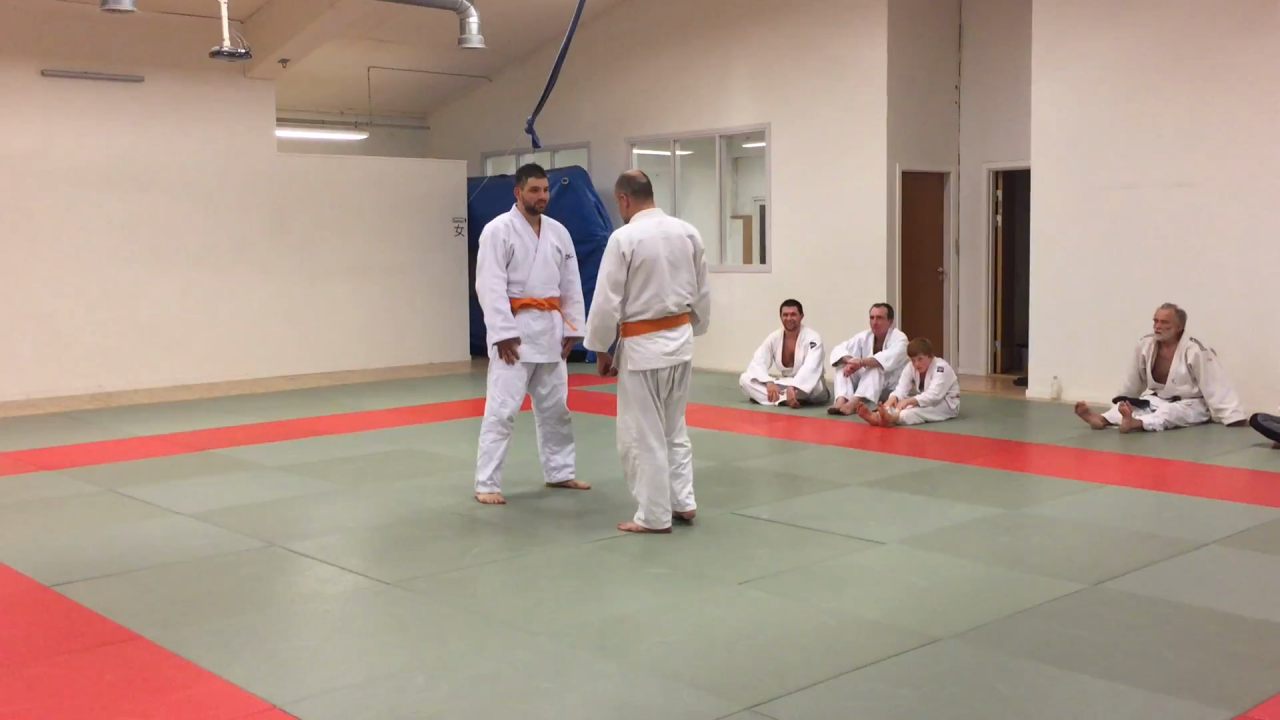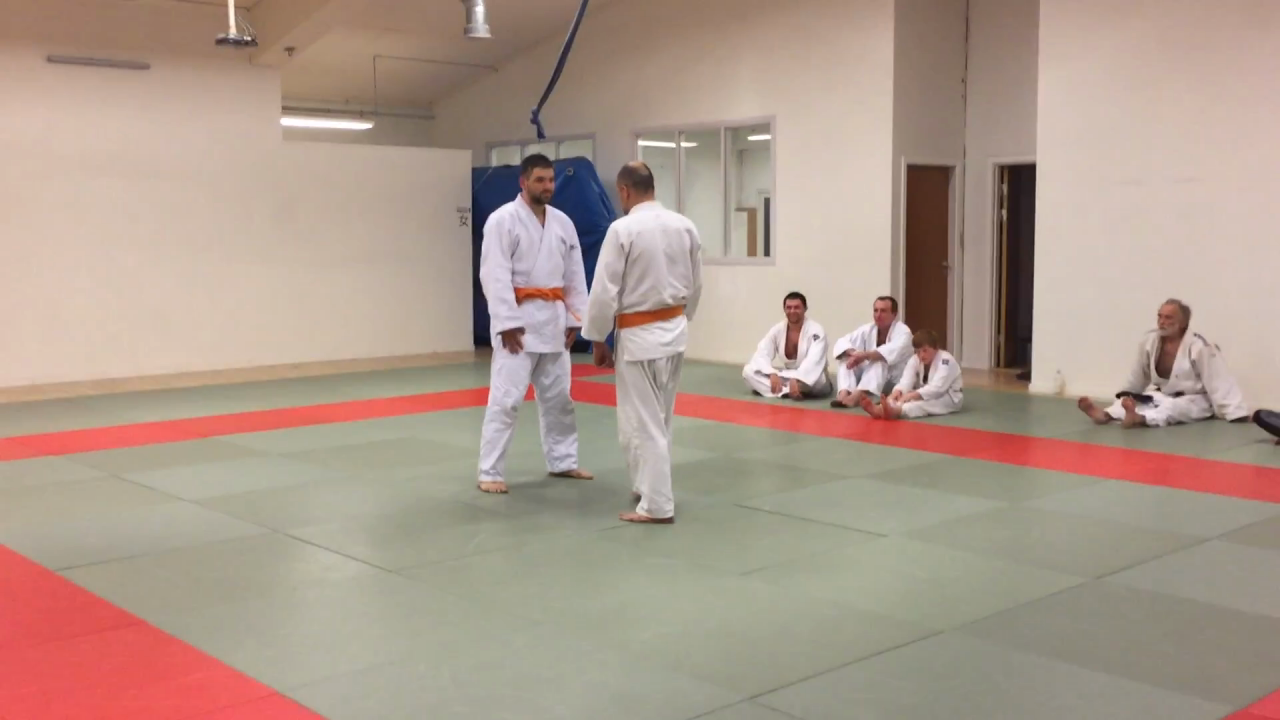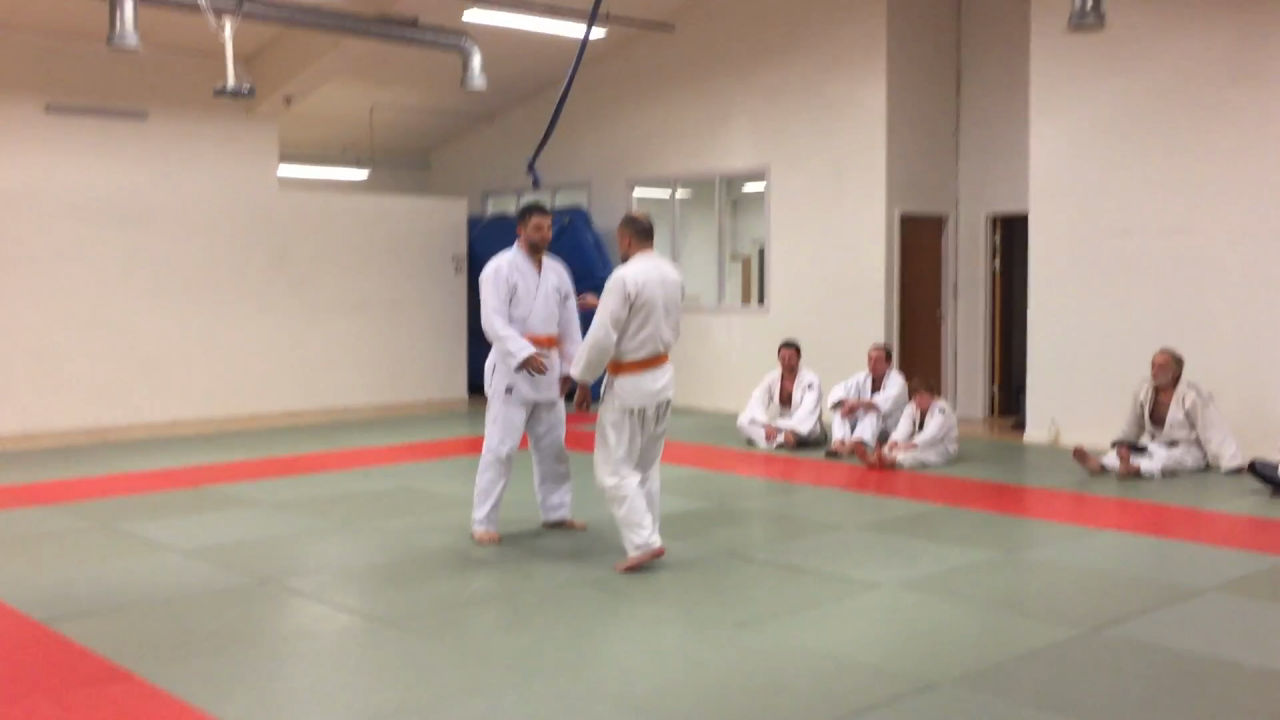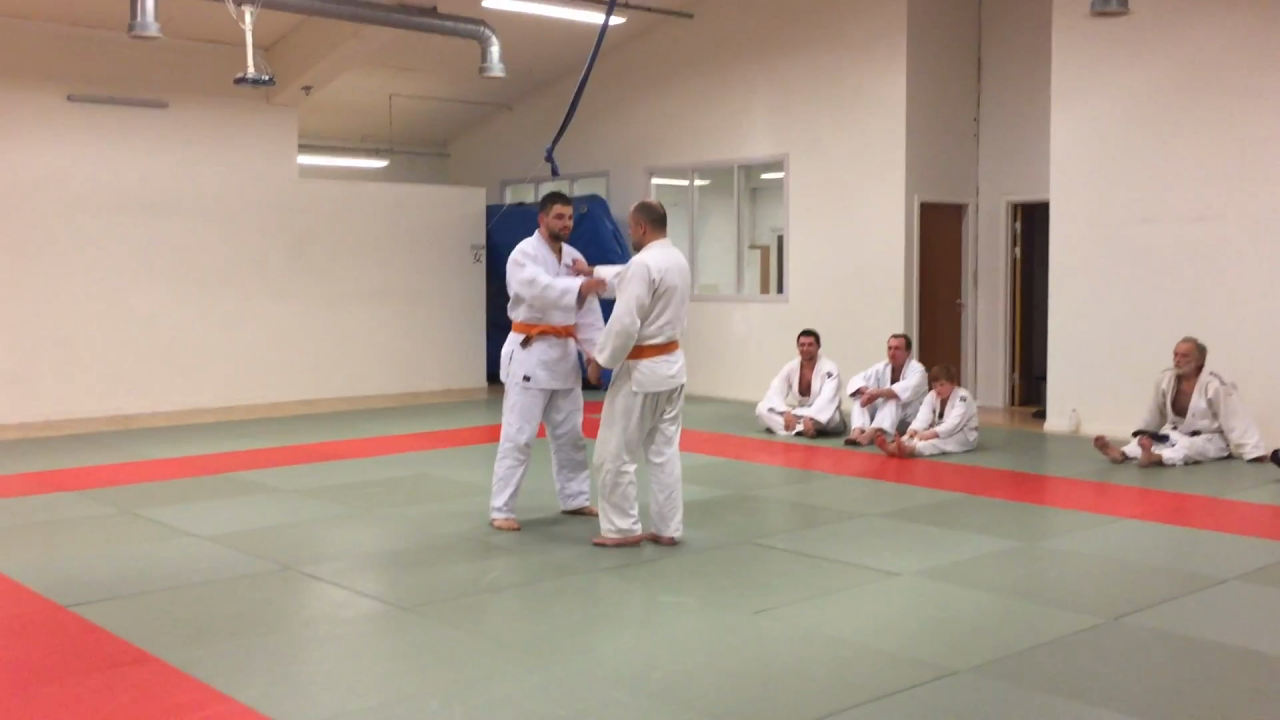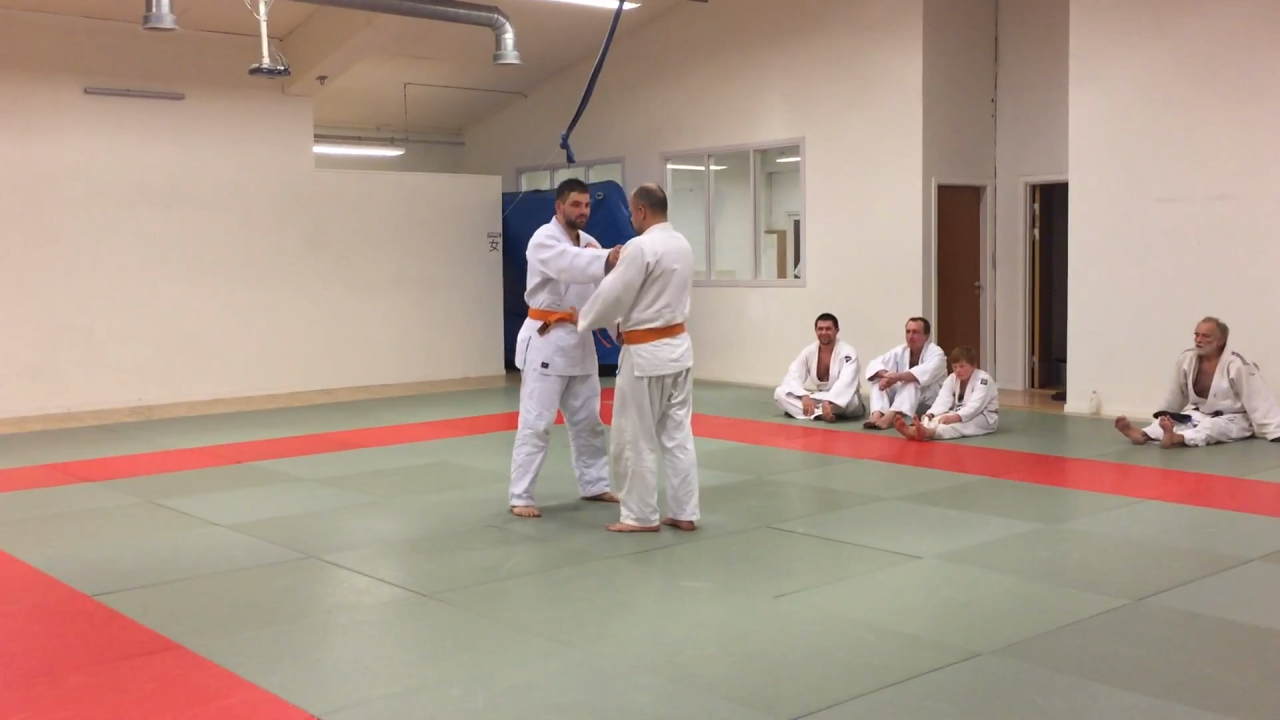
dt=0.3s
person 1, frame 1
left shoulder: (624, 238)
right shoulder: (687, 232)
left elbow: (607, 301)
right elbow: (701, 291)
left wrist: (601, 350)
left hip: (642, 345)
right hip: (680, 338)
left knee: (642, 435)
right knee: (674, 428)
left ankle: (654, 517)
right ankle: (683, 502)
person 1, frame 2
left shoulder: (622, 229)
right shoulder: (684, 226)
left elbow: (604, 291)
right elbow: (694, 284)
left wrist: (597, 340)
left hip: (639, 335)
right hip: (675, 329)
left knee: (643, 424)
right knee: (660, 419)
left ankle: (657, 506)
right ankle: (651, 489)
person 1, frame 3
left shoulder: (625, 277)
right shoulder: (673, 275)
left elbow: (602, 337)
left wrist: (583, 381)
right wrist: (603, 305)
left hip: (629, 382)
right hip: (661, 376)
left knee: (615, 468)
right knee: (646, 465)
left ankle: (645, 541)
right ankle: (643, 537)
person 1, frame 4
left shoulder: (643, 263)
right shoulder: (678, 260)
left elbow: (624, 323)
left wrist: (600, 360)
right wrist: (593, 273)
left hip: (642, 368)
right hip: (672, 363)
left knee: (615, 452)
right knee: (664, 451)
left ankle: (623, 528)
right ankle: (668, 528)
person 1, frame 5
left shoulder: (640, 246)
right shoulder: (682, 244)
left elbow: (612, 296)
left wrist: (584, 319)
left hip: (645, 352)
right hip: (678, 346)
left knee: (633, 439)
right knee: (677, 435)
left ankle: (641, 516)
right ankle: (685, 513)
person 2, frame 1
left shoulder: (557, 231)
right shoulder: (498, 230)
left elbow: (570, 284)
right elbow: (490, 286)
left wrist: (572, 328)
right wrist: (503, 332)
left hip: (550, 328)
right hip: (514, 329)
left knee: (555, 407)
right knee: (502, 409)
left ankle: (559, 472)
right ankle: (486, 483)
person 2, frame 2
left shoulder: (562, 222)
right shoulder: (503, 220)
left elbow: (574, 275)
right elbow: (495, 275)
left wrist: (575, 318)
right wrist: (508, 322)
left hip: (554, 318)
right hip: (518, 319)
left knee: (558, 397)
right knee: (506, 398)
left ankle: (563, 462)
right ankle: (490, 472)
person 2, frame 3
left shoulder: (558, 270)
right shoulder: (501, 267)
left elbow: (569, 322)
right elbow: (494, 320)
left wrist: (571, 368)
right wrist: (523, 355)
left hip: (548, 368)
right hip: (514, 367)
left knee: (553, 444)
right knee: (500, 447)
left ankle: (556, 511)
right ankle: (483, 522)
person 2, frame 4
left shoulder: (575, 258)
right shoulder: (524, 253)
left elbow: (588, 311)
right elbow: (539, 288)
left wrist: (596, 350)
right wrist: (579, 287)
left hip: (565, 354)
right hip: (530, 353)
left knee: (570, 433)
right knee: (518, 435)
left ankle: (575, 499)
right ankle: (501, 509)
person 2, frame 5
left shoulder: (589, 245)
right shoulder: (544, 240)
right elbow: (568, 265)
right wrist: (606, 259)
left hip: (580, 339)
right hip: (546, 339)
left knee: (588, 419)
right knee: (536, 422)
left ankle: (594, 485)
right ankle: (521, 496)
